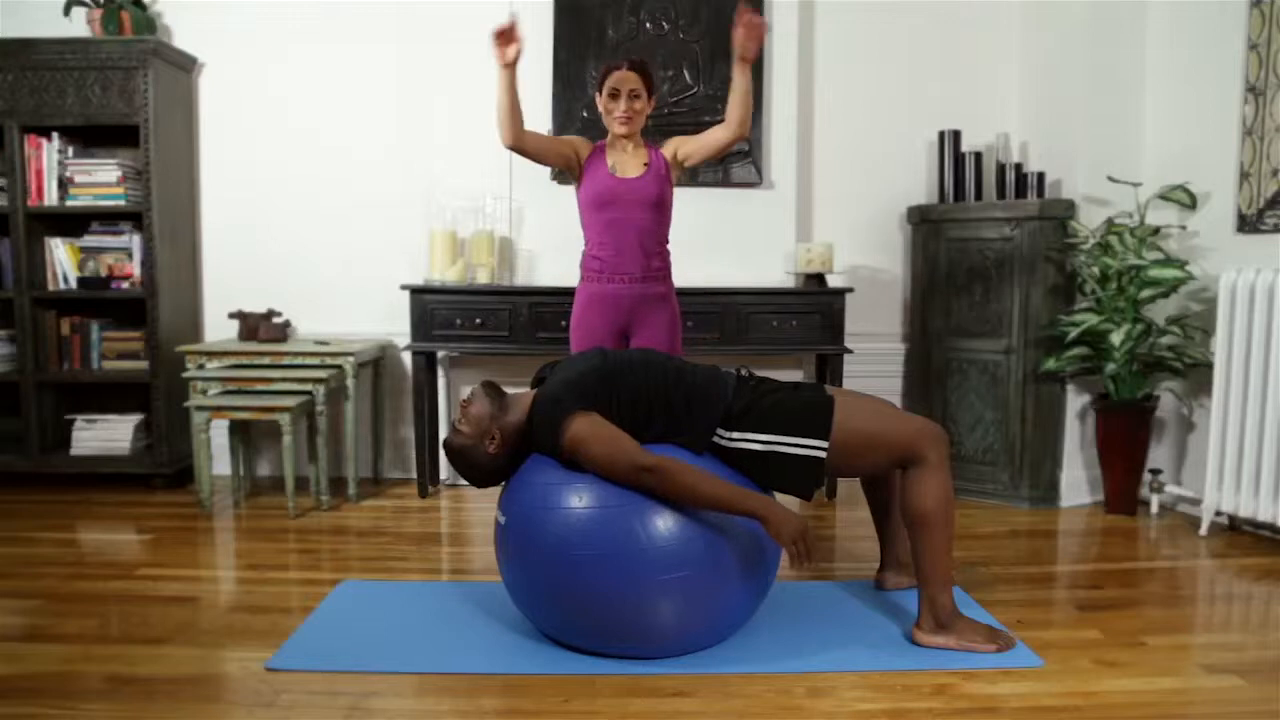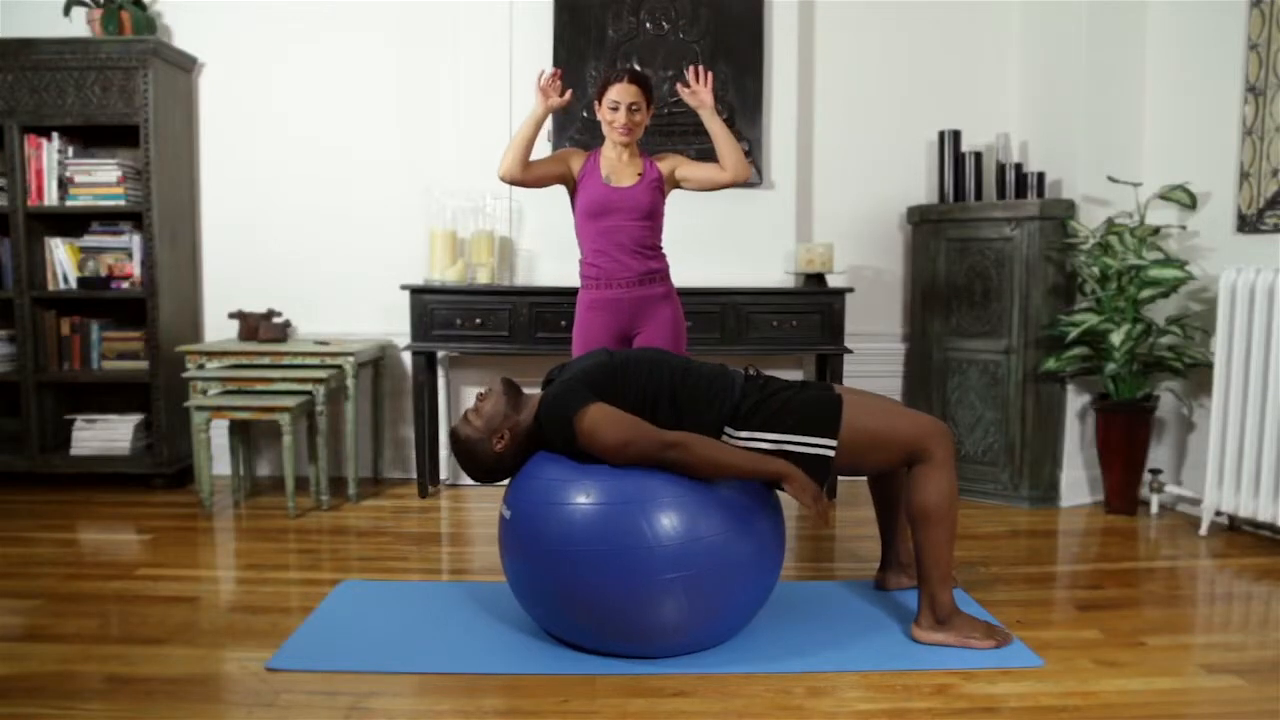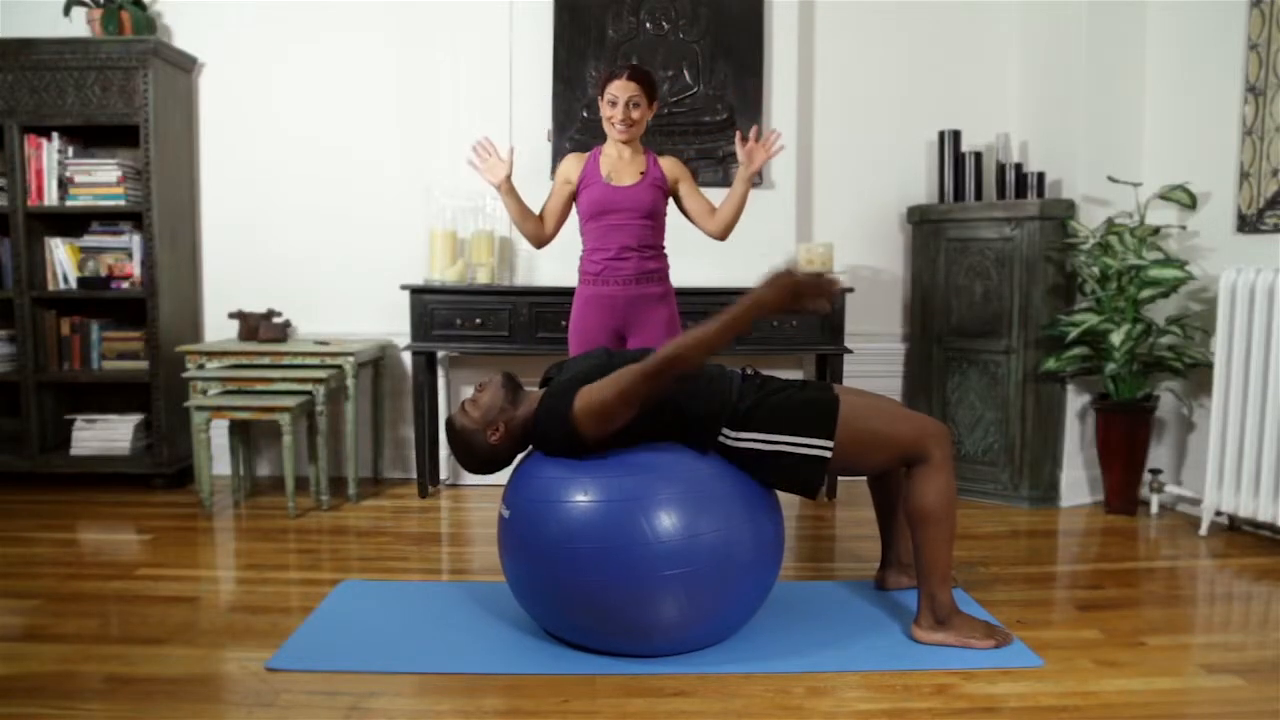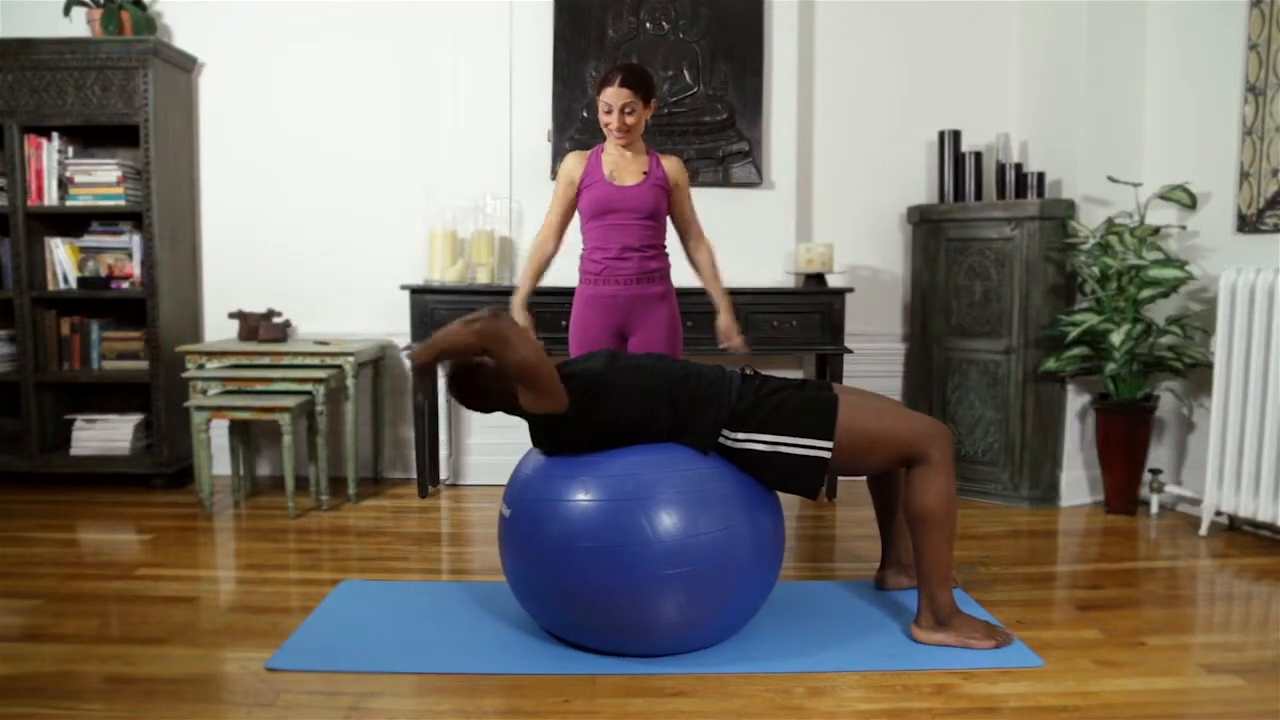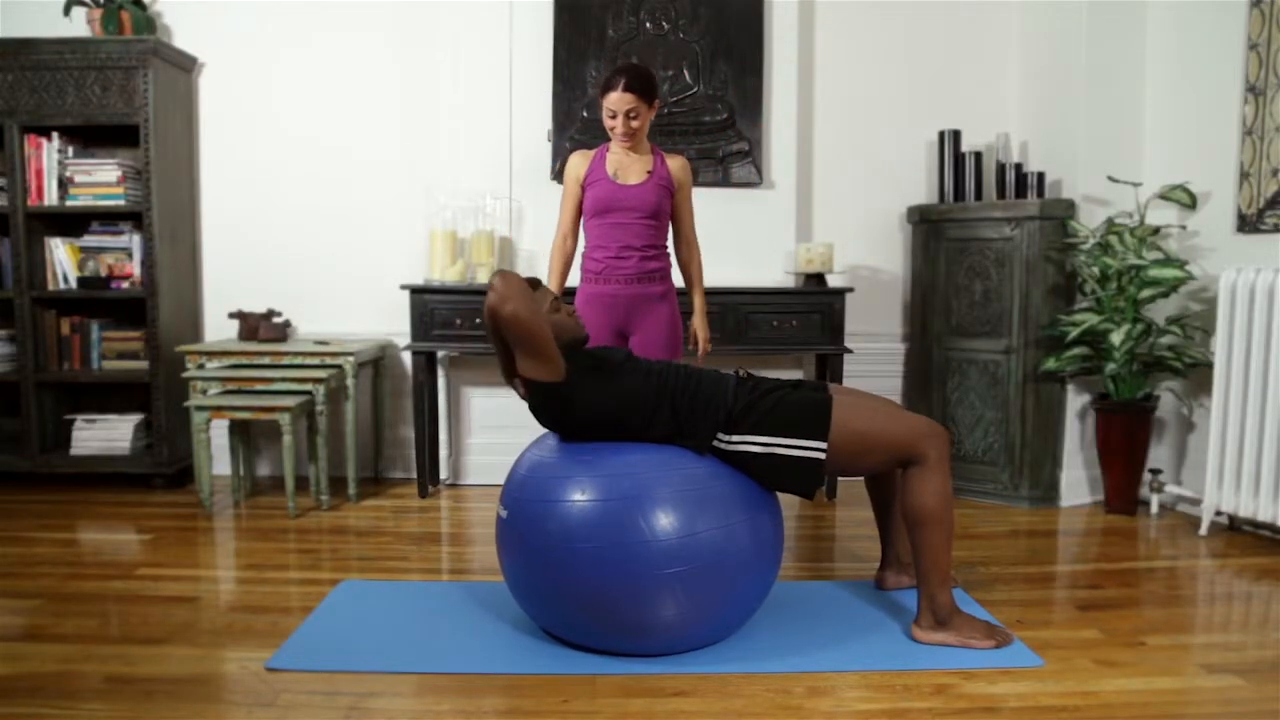
dt=1s
person 1, frame 1
left shoulder: (547, 385)
right shoulder: (555, 425)
right elbow: (650, 469)
right wrist: (765, 509)
left hip: (735, 391)
right hip: (737, 423)
left knee: (890, 426)
right knee: (925, 440)
left ankle: (897, 564)
right ankle: (939, 618)
person 1, frame 2
left shoulder: (557, 389)
right shoulder: (563, 418)
right elbow: (671, 446)
right wrist: (782, 470)
left hip: (743, 392)
right hip: (748, 421)
left knee: (897, 431)
right knee: (931, 439)
left ankle: (898, 564)
right ankle: (938, 614)
person 1, frame 3
left shoulder: (554, 389)
right shoulder: (564, 421)
left elbow: (641, 377)
right elbow: (659, 371)
right wrist: (759, 304)
left hip: (741, 398)
right hip: (742, 423)
left knee: (899, 425)
right knee: (930, 440)
left ankle: (898, 563)
right ankle: (938, 616)
person 1, frame 4
left shoulder: (555, 387)
right shoulder: (552, 413)
right elbow: (495, 326)
right wrist: (430, 353)
left hip: (740, 395)
right hip: (741, 422)
left knee: (898, 424)
right knee: (931, 441)
left ankle: (898, 564)
right ankle: (938, 616)
person 1, frame 5
left shoulder: (570, 366)
right shoulder: (556, 391)
right elbow: (505, 296)
right wrist: (508, 366)
left hip: (737, 399)
right hip: (737, 423)
left knee: (896, 424)
right knee: (927, 441)
left ankle: (898, 563)
right ankle: (938, 616)
person 2, frame 1
left shoulder: (669, 156)
right shoulder: (581, 155)
left elbow: (735, 130)
right elbow: (514, 139)
left wrist: (742, 64)
right wrist: (508, 69)
left hip: (655, 299)
right hip: (596, 299)
person 2, frame 2
left shoulder: (664, 168)
right shoulder: (576, 164)
left elbow: (736, 172)
right elbow: (510, 172)
left wrist: (706, 112)
right wrist: (541, 111)
left hip: (657, 304)
right hip: (598, 306)
person 2, frame 3
left shoulder: (667, 169)
right shoulder: (576, 166)
left elbow: (717, 226)
right elbow: (539, 234)
left wrist: (745, 174)
right wrist: (505, 187)
left hip: (654, 304)
right hip: (594, 304)
person 2, frame 4
left shoulder: (669, 169)
right shoulder: (576, 165)
left elbow: (694, 241)
right elbow: (549, 236)
left wrist: (723, 307)
right wrist: (519, 301)
left hip: (654, 303)
right hip: (594, 303)
person 2, frame 5
left shoulder: (673, 168)
right shoulder: (582, 163)
left elbow: (686, 243)
right elbow: (565, 238)
left wrist: (699, 311)
left hip: (655, 302)
right hip: (596, 302)
